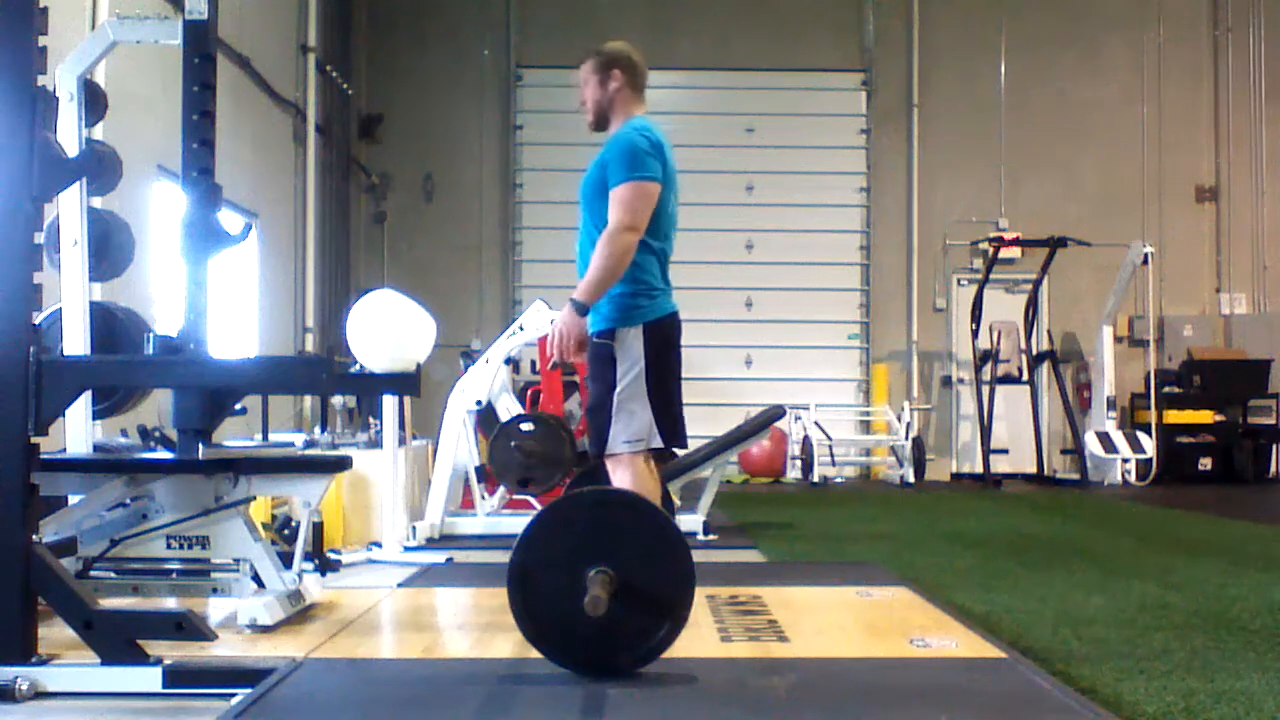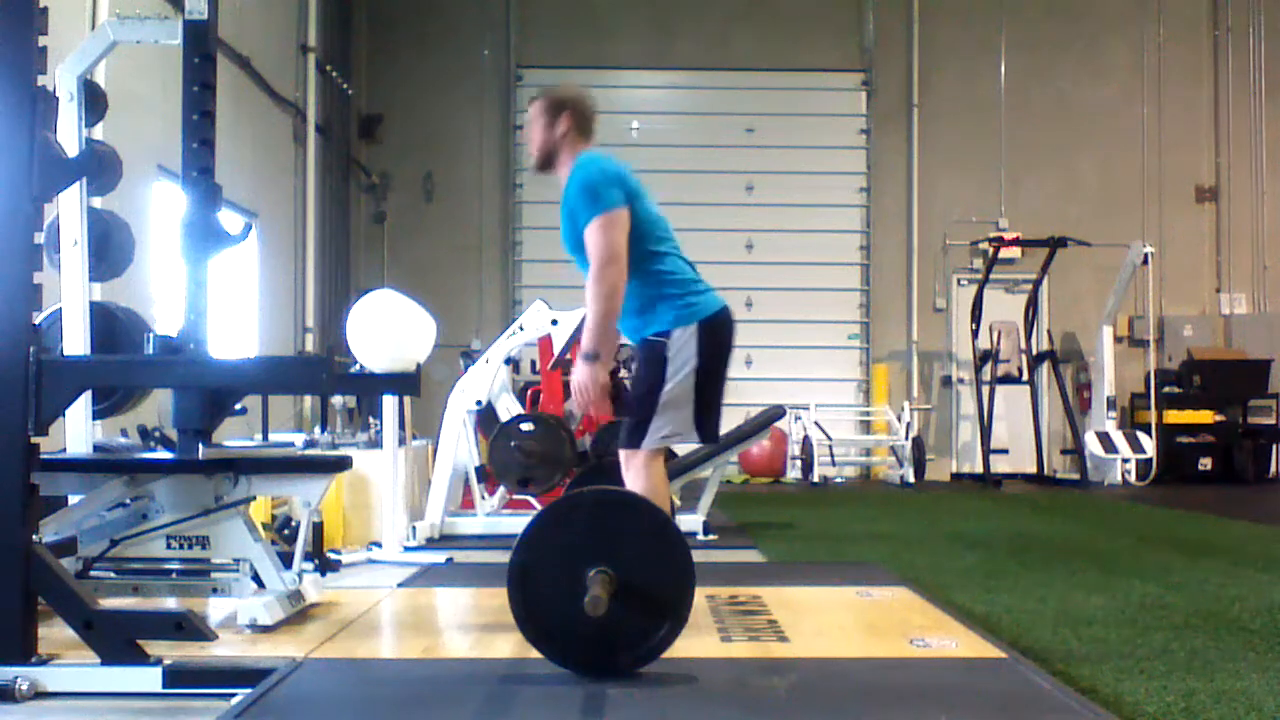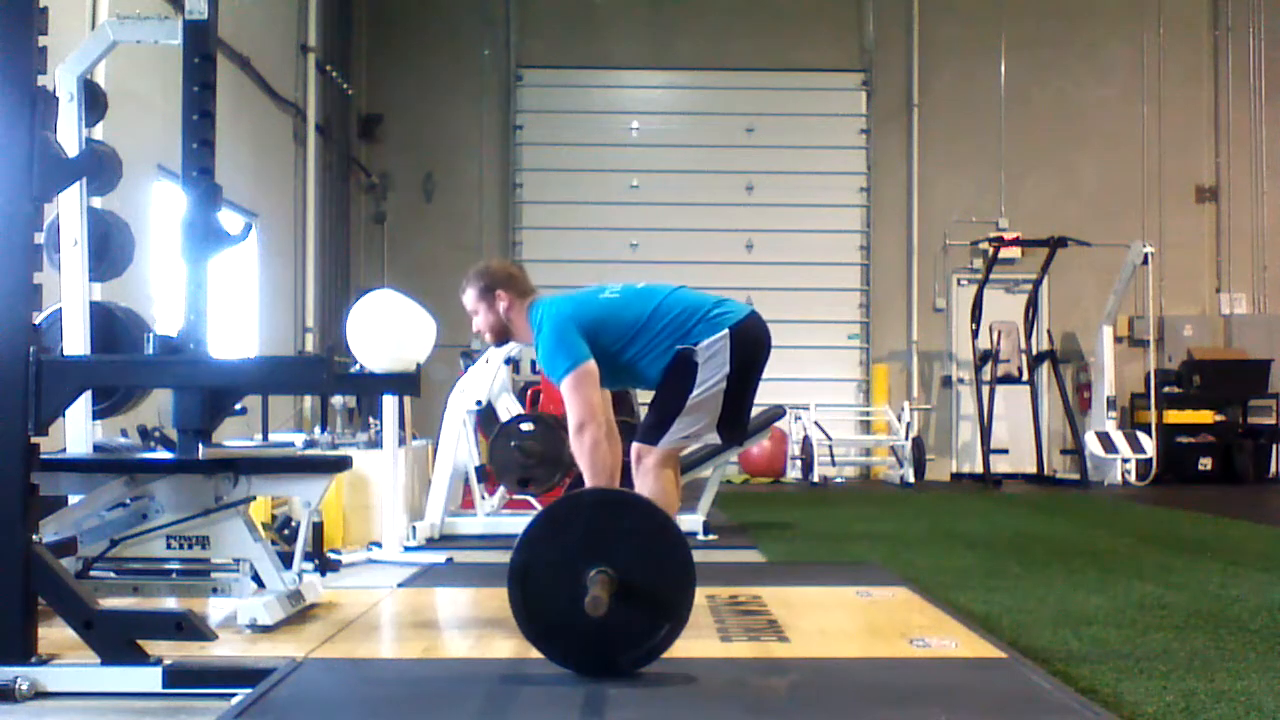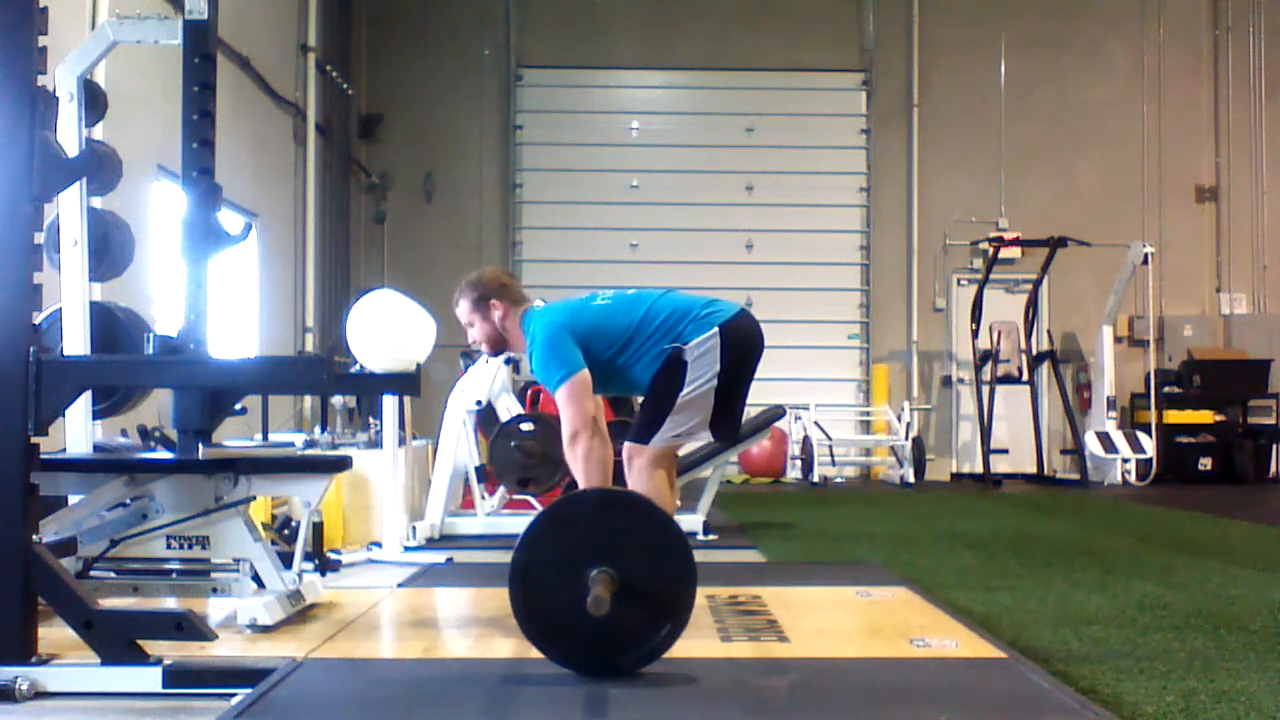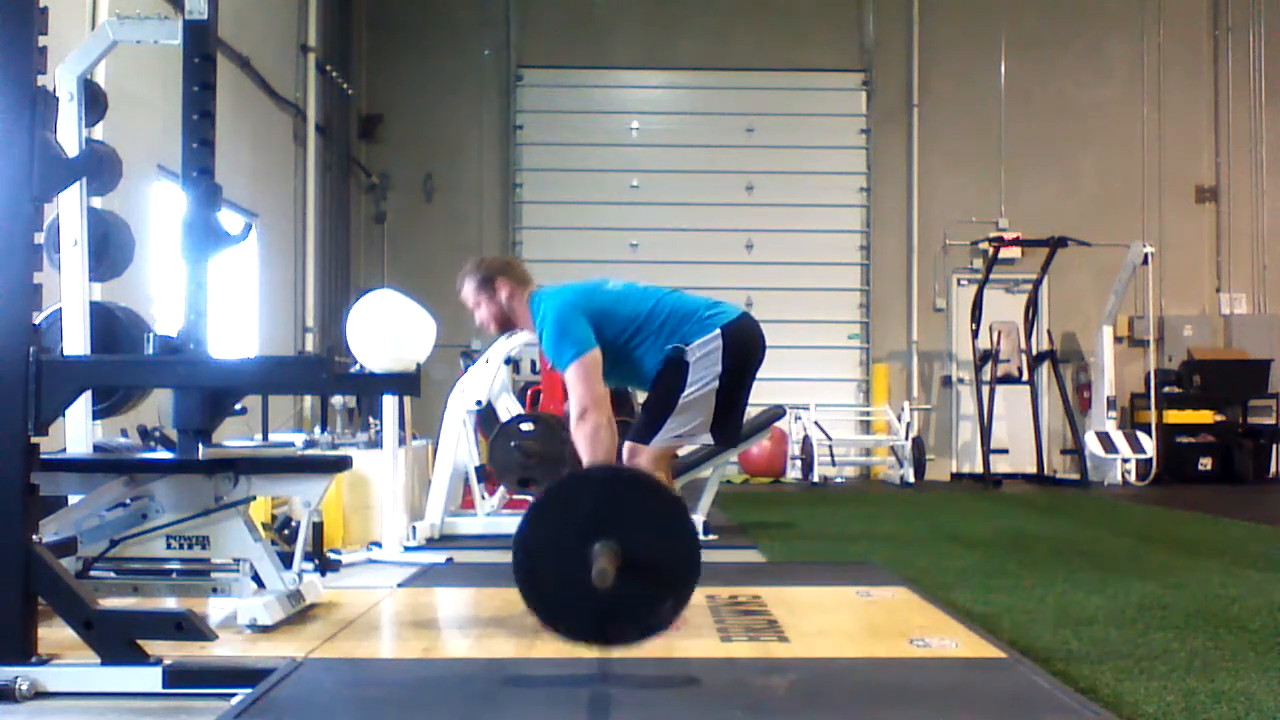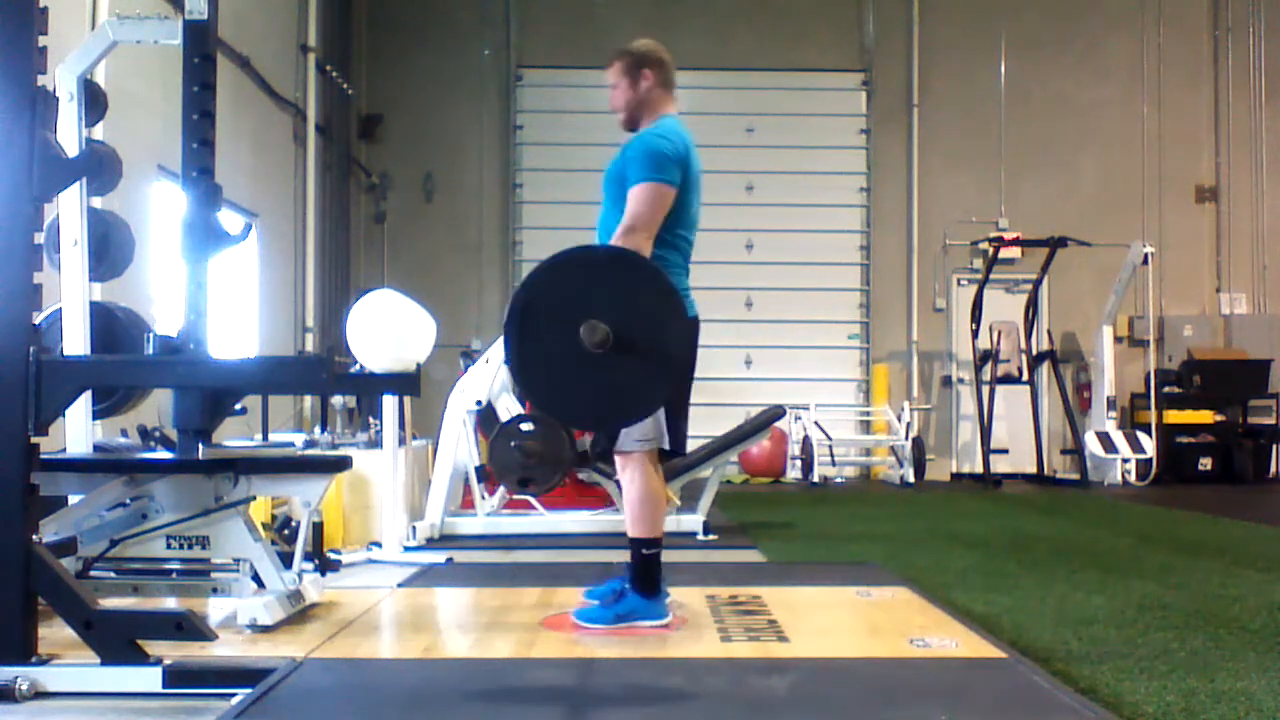
dt=0.7s
person 1, frame 1
left shoulder: (633, 143)
right shoulder: (631, 145)
left elbow: (625, 234)
left wrist: (576, 307)
right wrist: (591, 316)
left hip: (631, 323)
right hip: (631, 320)
left knee: (626, 453)
right knee: (631, 451)
person 1, frame 2
left shoulder: (587, 176)
right shoulder: (595, 174)
left elbow: (610, 269)
right elbow: (612, 270)
left wrist: (590, 357)
right wrist: (598, 355)
left hip: (681, 325)
right hip: (681, 324)
left knee: (639, 451)
right knee: (641, 450)
person 1, frame 3
left shoulder: (554, 327)
right shoulder: (559, 315)
left elbow: (585, 429)
right elbow: (602, 427)
left hip: (721, 339)
right hip: (735, 332)
left knee: (651, 456)
right knee: (657, 455)
person 1, frame 4
left shoulder: (547, 334)
right shoulder: (553, 322)
left elbow: (579, 436)
right elbow: (594, 434)
left hip: (713, 338)
right hip: (727, 331)
left knee: (641, 455)
right knee: (654, 454)
person 1, frame 5
left shoulder: (558, 323)
right shoulder: (554, 311)
left elbow: (588, 415)
right elbow: (597, 412)
left hip: (714, 338)
right hip: (718, 335)
left knee: (642, 456)
right knee: (650, 455)
person 1, frame 6
left shoulder: (657, 143)
right shoulder: (665, 142)
left elbow: (635, 236)
left knee: (634, 455)
right knee: (636, 454)
left ankle: (646, 596)
right ankle: (642, 579)
